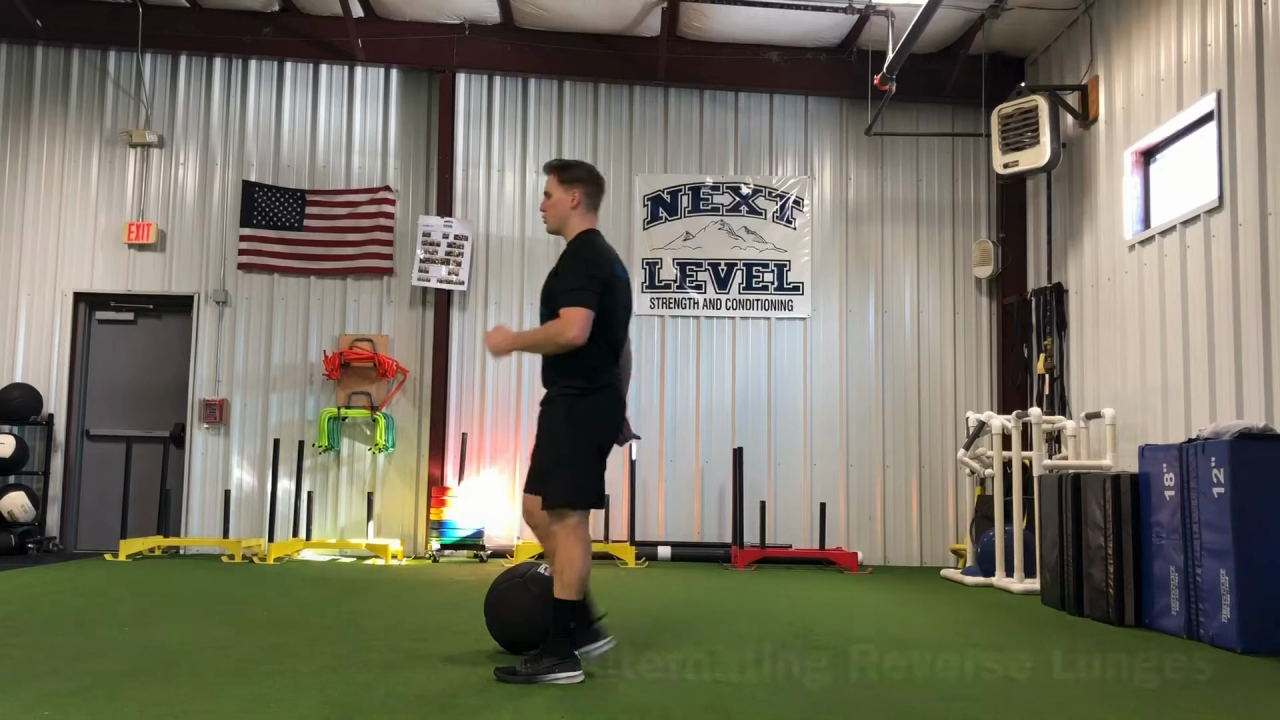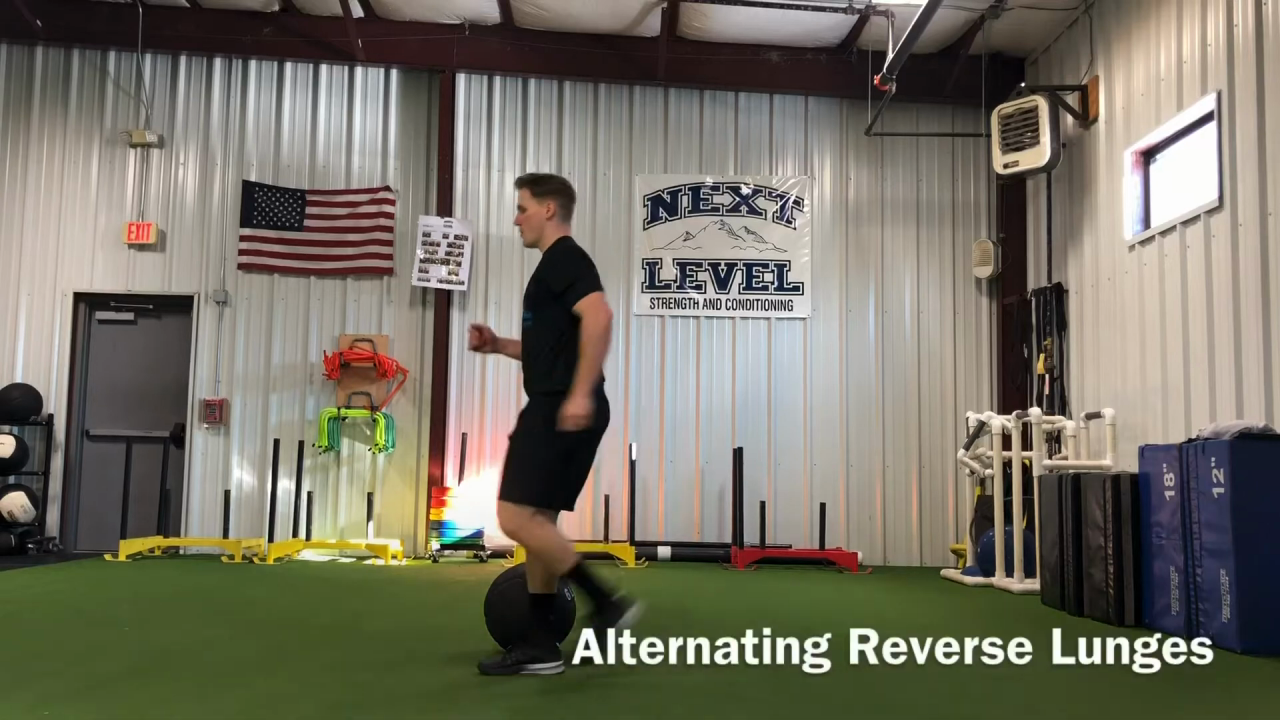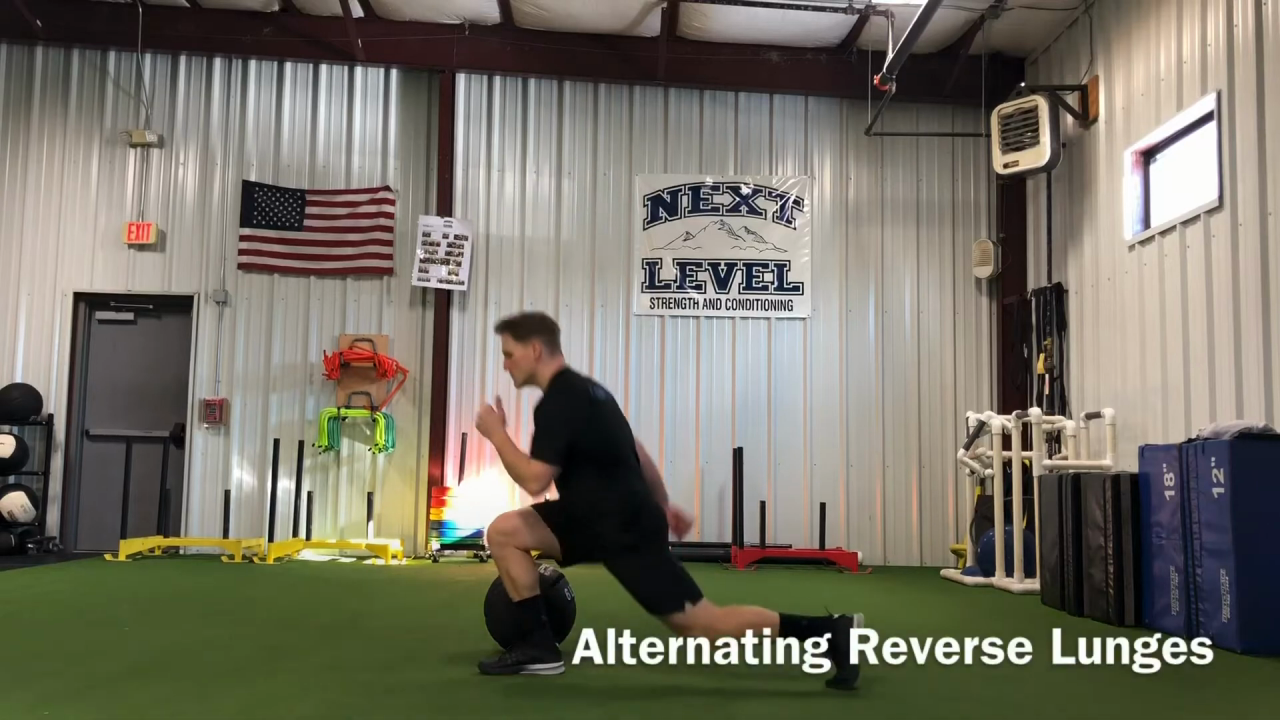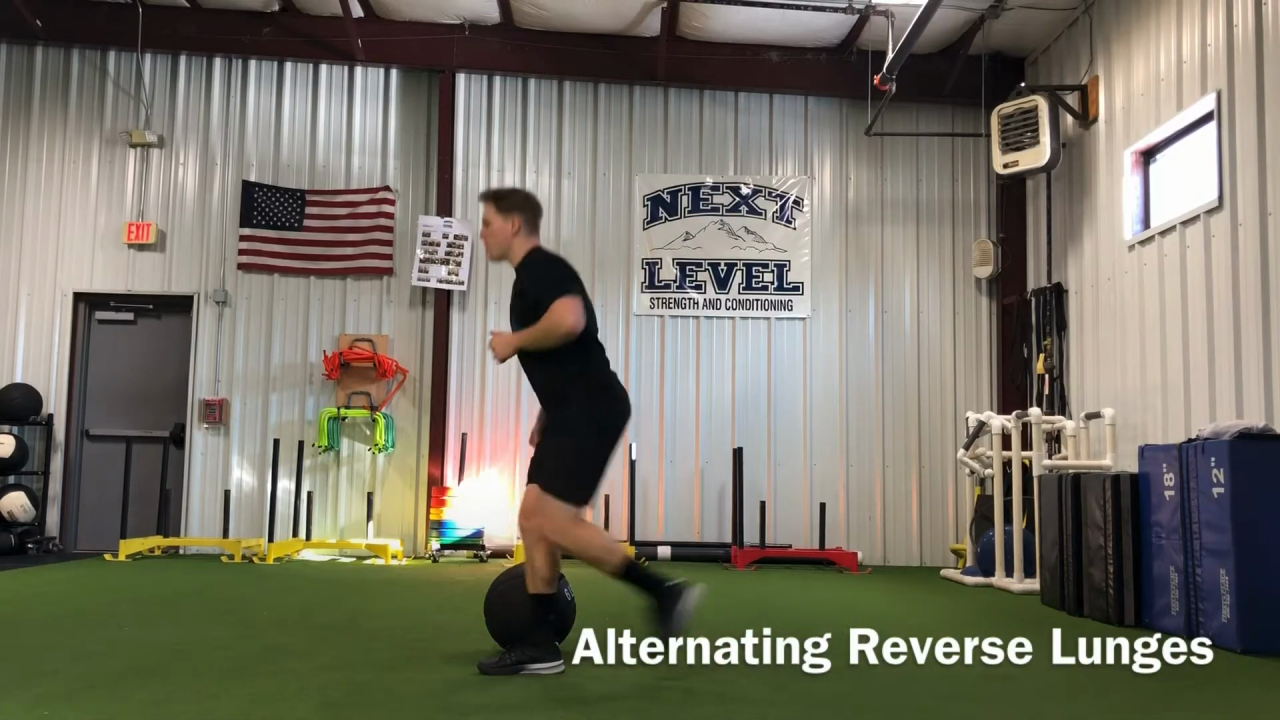
dt=0.5s
person 1, frame 1
left shoulder: (580, 256)
right shoulder: (605, 259)
left elbow: (572, 332)
right elbow: (619, 343)
left wrist: (513, 341)
right wrist: (619, 411)
left hip: (578, 406)
right hip: (593, 404)
left knee: (566, 523)
right knee: (539, 509)
left ankle: (561, 653)
right ankle: (580, 627)
person 1, frame 2
left shoulder: (564, 258)
right shoulder: (560, 265)
left elbow: (598, 317)
left wrist: (582, 393)
right wrist: (500, 345)
left hip: (561, 412)
right hip: (555, 411)
left knee: (516, 517)
right knee: (536, 521)
left ankle: (605, 604)
right ankle: (539, 642)
person 1, frame 3
left shoulder: (558, 402)
right shoulder: (580, 390)
left elbow: (536, 480)
right elbow: (639, 454)
left wrist: (496, 434)
right wrist: (663, 505)
left hip: (624, 526)
right hip: (603, 517)
left knee: (702, 622)
right knee: (503, 534)
left ankle: (830, 633)
right ankle: (539, 647)
person 1, frame 4
left shoulder: (544, 268)
right shoulder: (535, 274)
left elbow: (571, 320)
left wrist: (513, 342)
right wrist: (545, 415)
left hip: (590, 408)
right hip: (569, 410)
left knee: (555, 523)
right knee: (532, 520)
left ankle: (663, 593)
right ankle: (542, 644)
